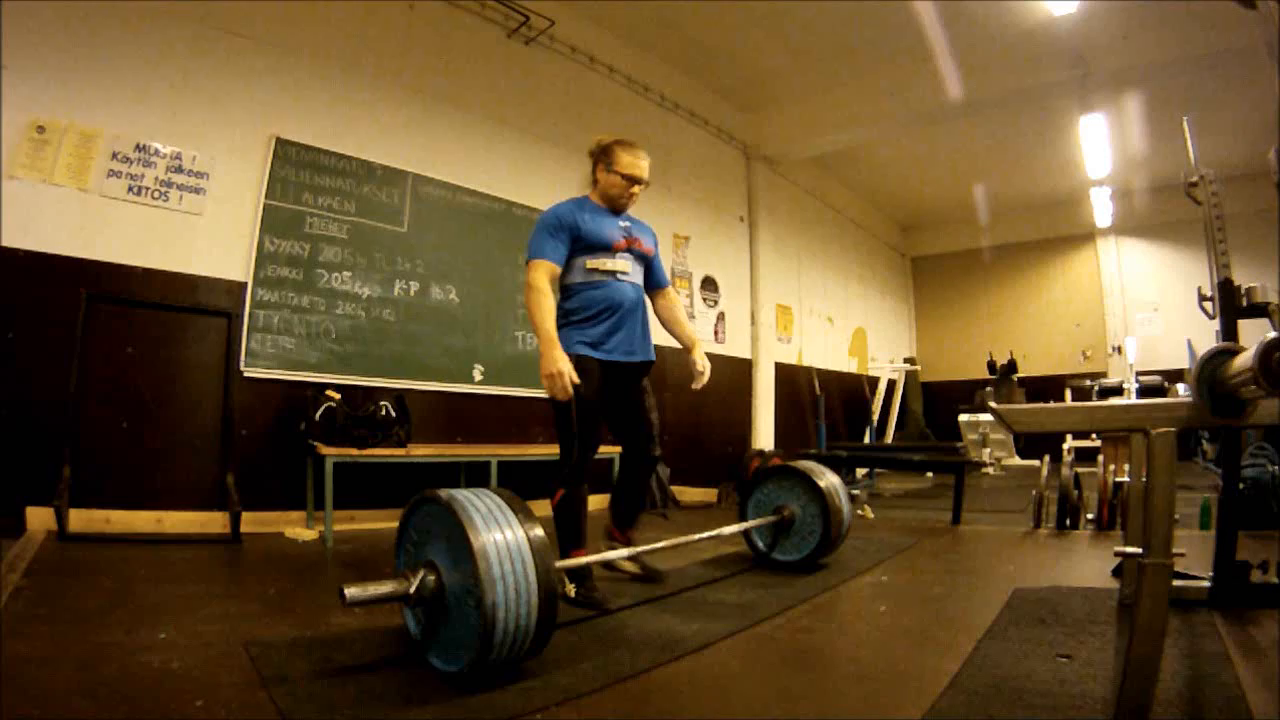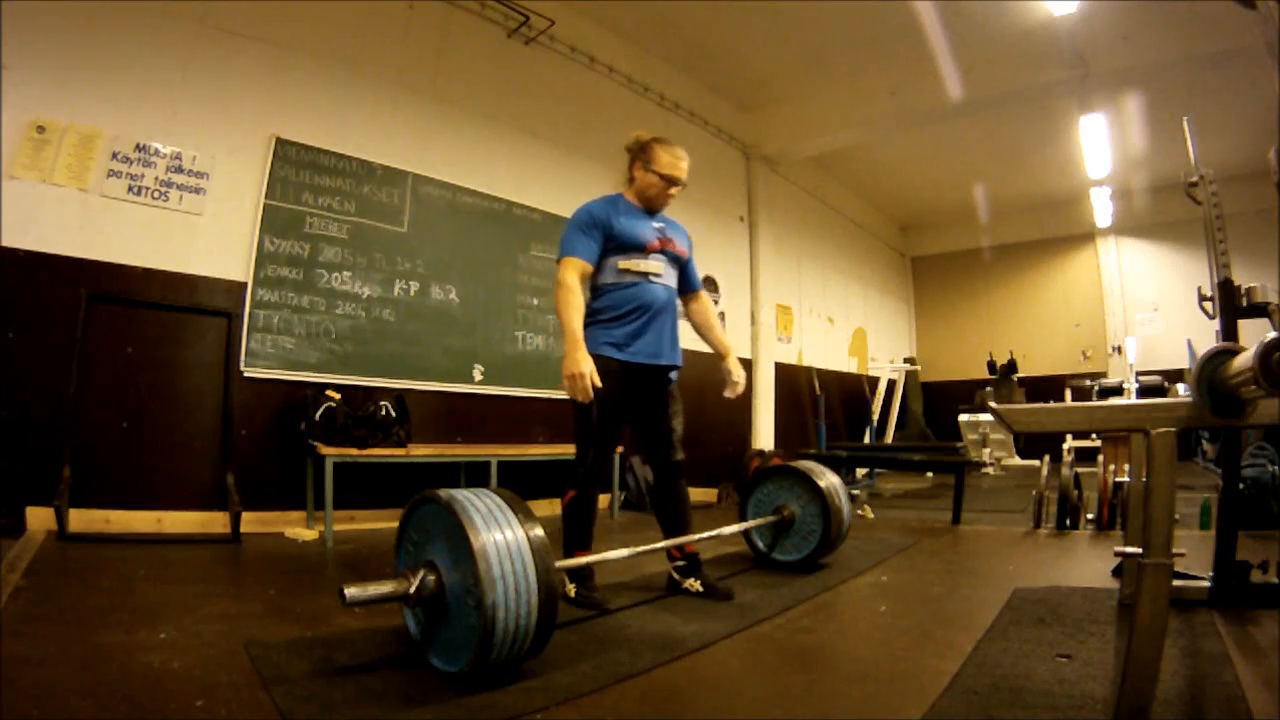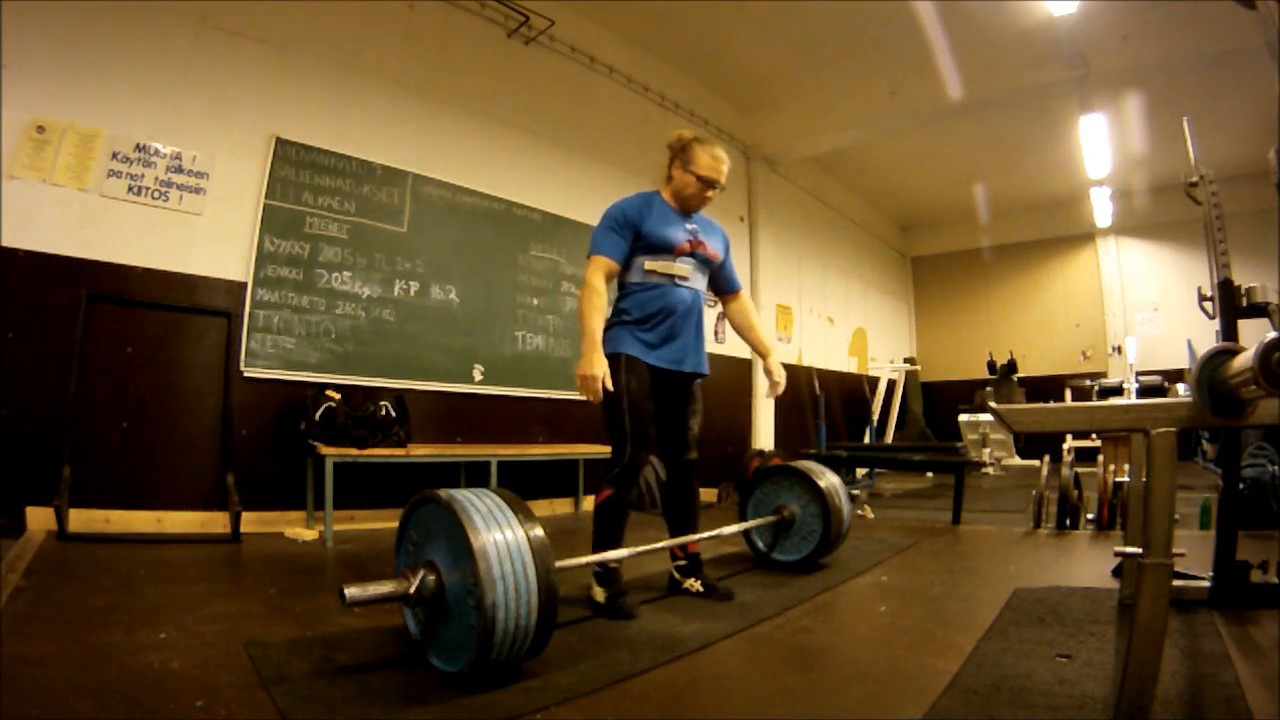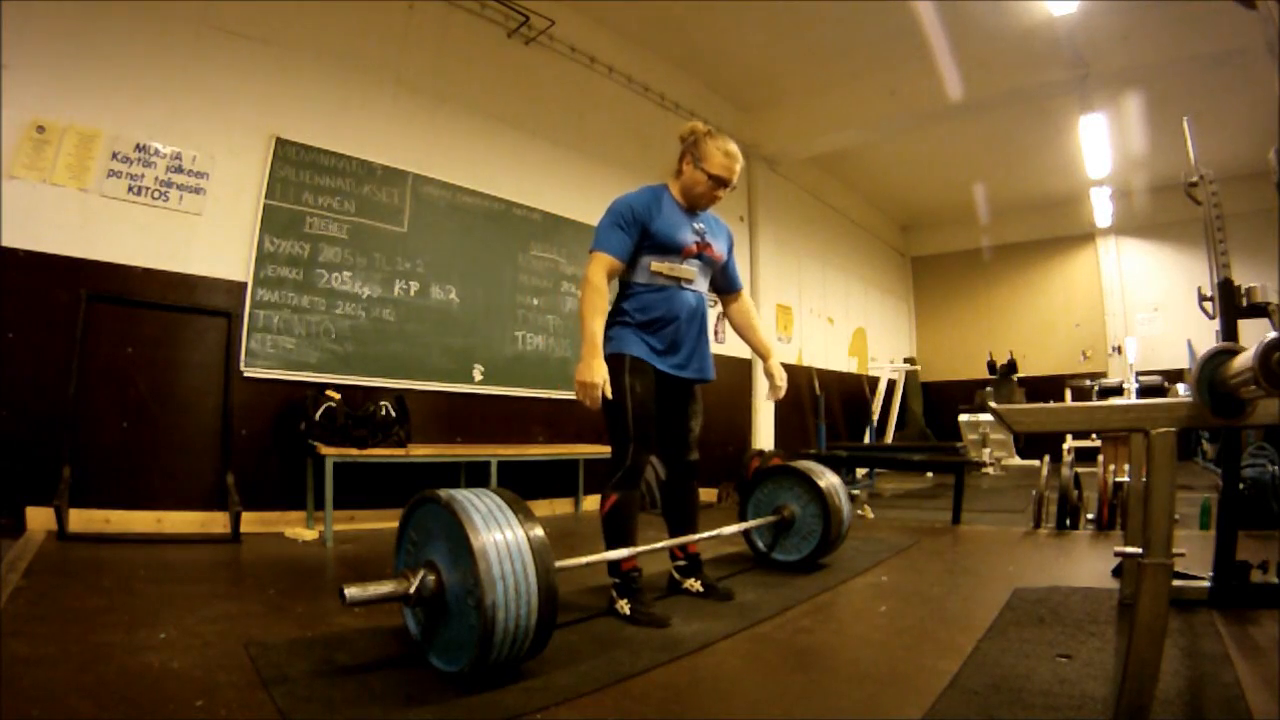
dt=0.3s
person 1, frame 1
left shoulder: (643, 233)
right shoulder: (564, 217)
left elbow: (663, 296)
right elbow: (540, 282)
left wrist: (694, 346)
right wrist: (551, 349)
left hip: (632, 359)
right hip: (581, 357)
left knee: (645, 455)
right knee: (577, 462)
left ankle: (618, 544)
right ankle: (574, 572)
person 1, frame 2
left shoulder: (676, 235)
right shoulder: (597, 216)
left elbow: (696, 301)
right elbow: (569, 281)
left wrist: (727, 355)
right wrist: (575, 349)
left hip: (659, 363)
right hip: (608, 359)
left knee: (671, 465)
right knee: (593, 466)
left ankle: (685, 567)
right ankle: (576, 574)
person 1, frame 3
left shoulder: (714, 235)
right shoulder: (631, 212)
left elbow: (735, 301)
right elbow: (597, 279)
left wrist: (768, 355)
right wrist: (591, 348)
left hip: (684, 363)
right hip: (632, 354)
left knee: (683, 465)
right knee: (630, 462)
left ankle: (685, 567)
right ankle: (605, 576)
person 1, frame 4
left shoulder: (719, 233)
right shoulder: (637, 207)
left elbow: (735, 301)
right elbow: (598, 276)
left wrist: (769, 358)
right wrist: (591, 353)
left hip: (686, 364)
right hip: (634, 355)
left knee: (684, 466)
right knee: (632, 464)
left ankle: (685, 568)
right ankle: (624, 585)
